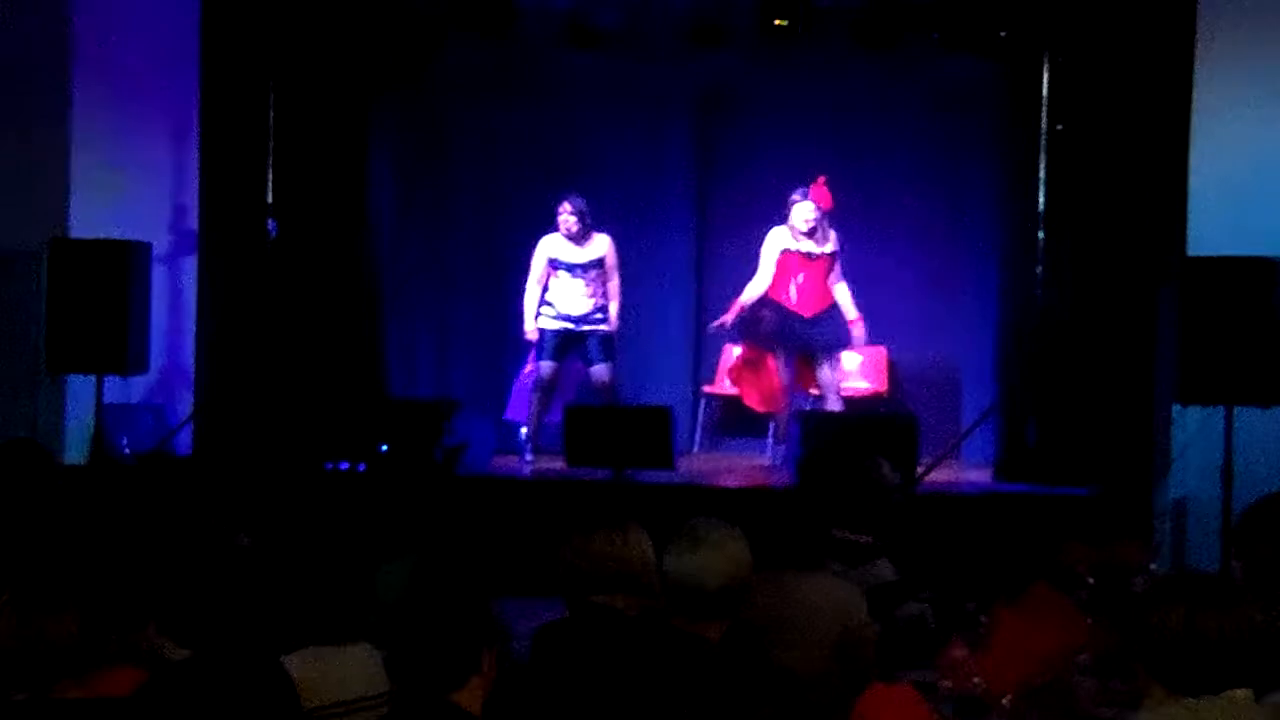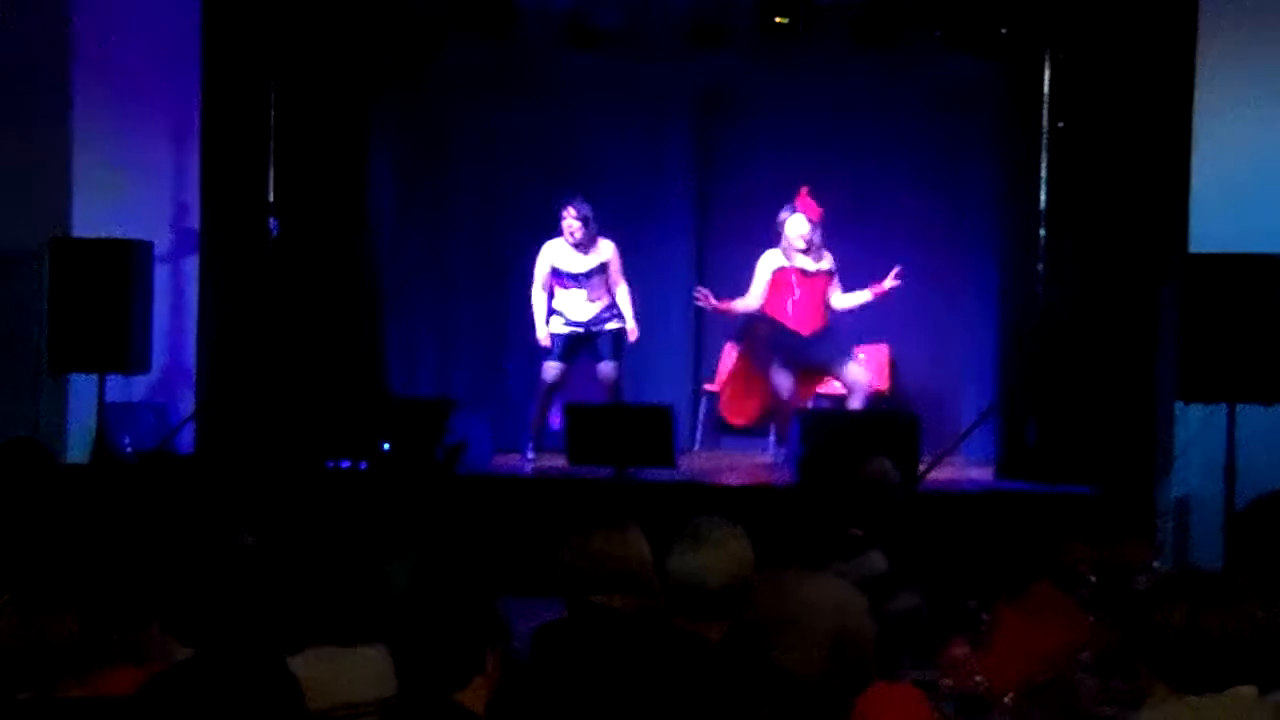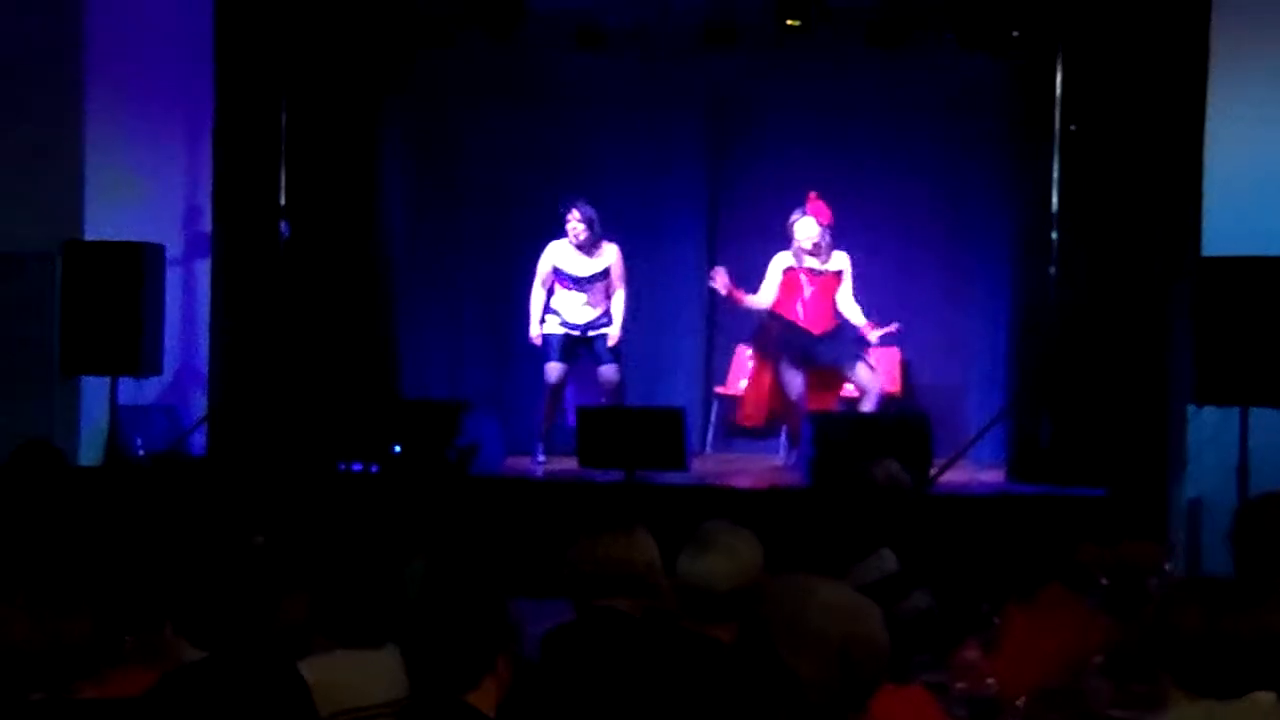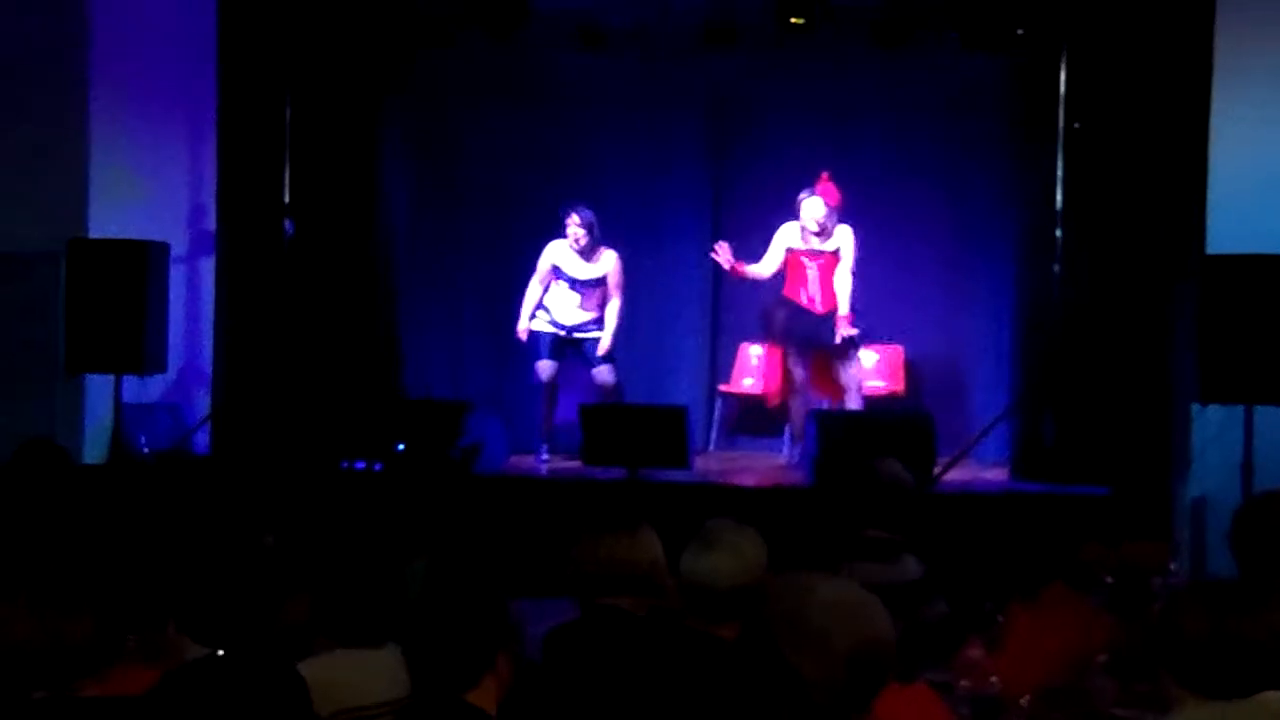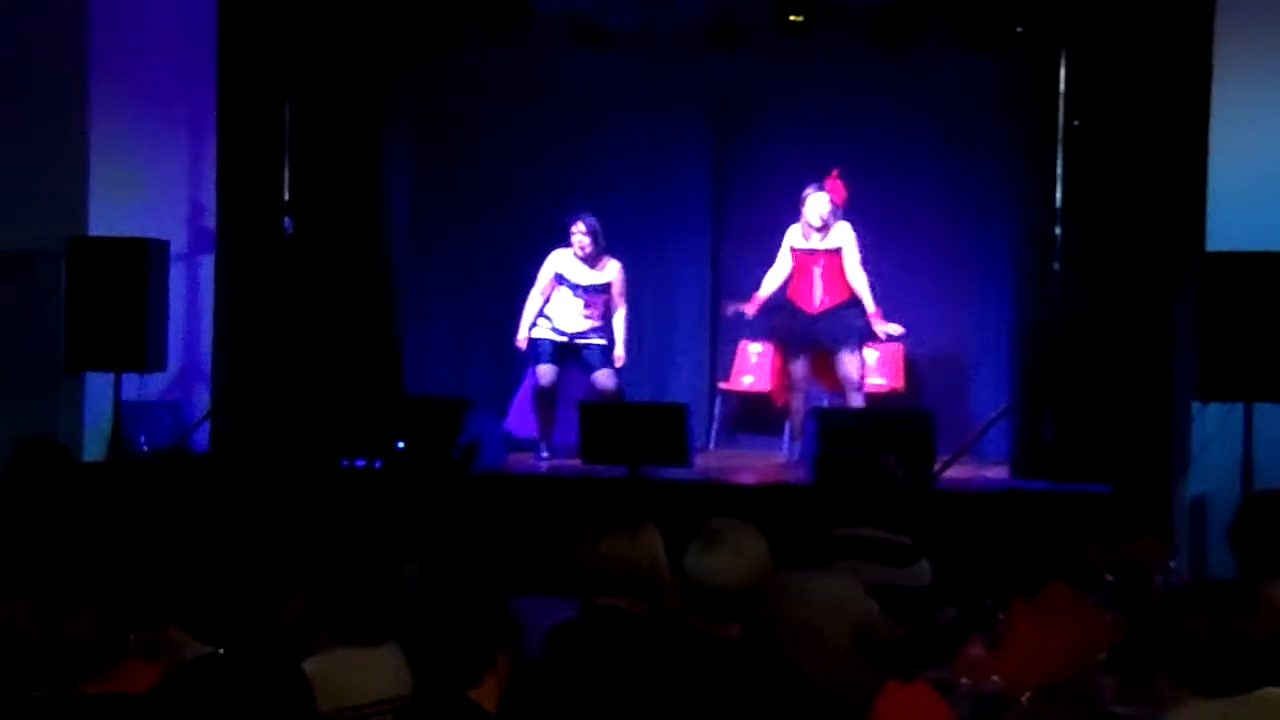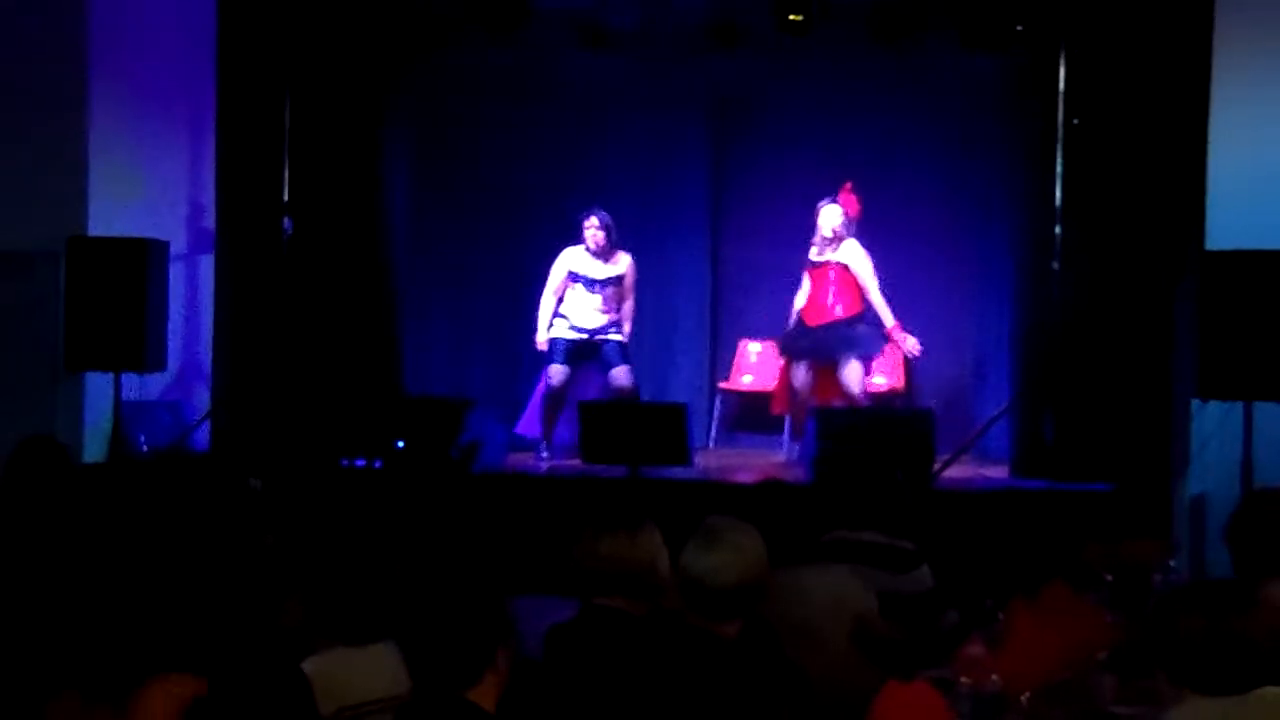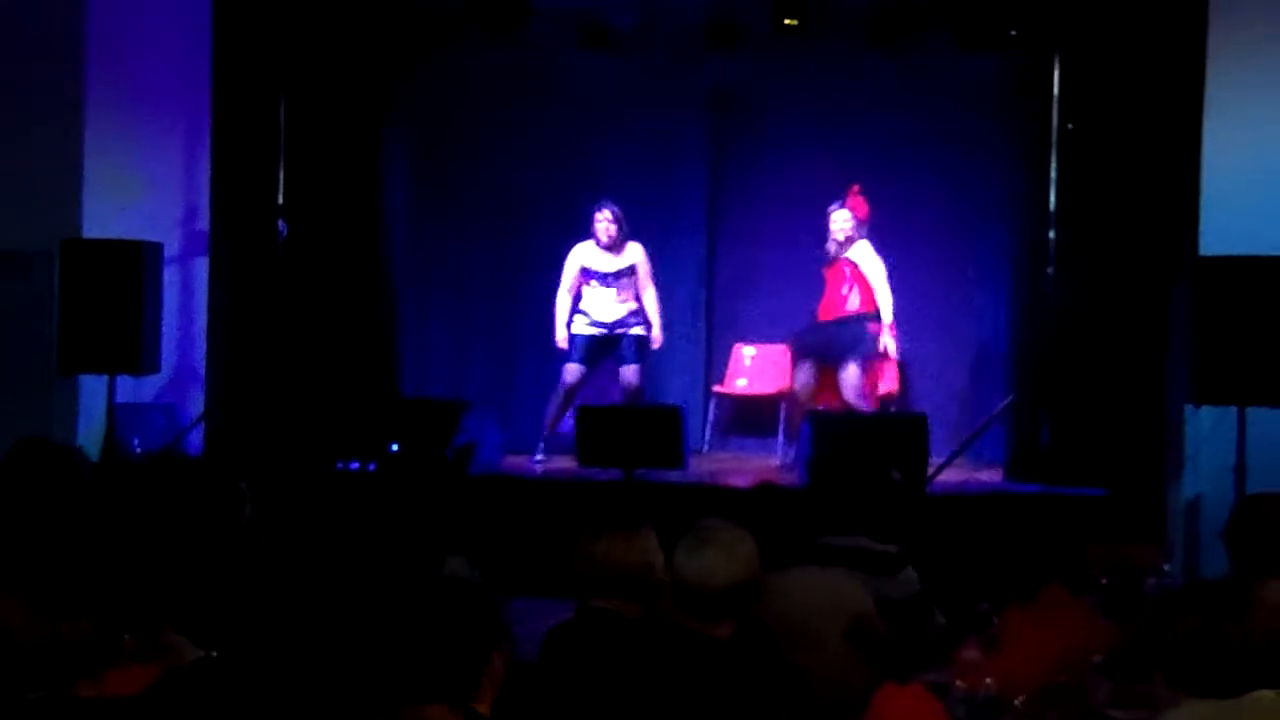
dt=0.3s
person 1, frame 1
left shoulder: (829, 238)
right shoulder: (778, 236)
left elbow: (837, 283)
right elbow: (762, 280)
left wrist: (855, 318)
right wrist: (736, 309)
left hip: (819, 321)
right hip: (783, 320)
left knee: (830, 387)
right knee: (784, 386)
person 1, frame 2
left shoulder: (825, 260)
right shoulder: (771, 259)
left elbow: (837, 300)
right elbow: (752, 302)
left wrist: (877, 290)
right wrist: (719, 305)
left hip: (817, 339)
right hip: (777, 338)
left knee: (861, 383)
right knee: (786, 398)
right ankle: (787, 450)
person 1, frame 3
left shoulder: (840, 260)
right shoulder: (783, 260)
left elbow: (845, 303)
right elbow: (764, 300)
left wrist: (868, 329)
right wrist: (732, 293)
left hip: (828, 338)
right hip: (788, 337)
left knee: (873, 386)
right knee: (796, 398)
person 1, frame 4
left shoulder: (843, 234)
right shoulder: (788, 232)
left elbow: (843, 277)
right elbow: (766, 269)
left wrist: (843, 318)
right wrist: (733, 265)
left hip: (832, 318)
right hip: (797, 316)
left knee: (851, 384)
right knee: (799, 384)
person 1, frame 5
left shoulder: (842, 230)
right shoulder: (795, 232)
left elbow: (855, 274)
right elbow: (779, 271)
left wrist: (874, 315)
right wrist: (756, 301)
left hip: (839, 316)
right hip: (799, 316)
left knee: (851, 381)
right knee: (798, 382)
person 1, frame 6
left shoulder: (851, 249)
right shoulder: (814, 251)
left elbow: (873, 291)
left wrist: (893, 329)
right wrist: (791, 329)
left hip: (846, 330)
right hip: (810, 332)
left knee: (853, 388)
right knee: (799, 386)
person 1, frame 7
left shoulder: (862, 248)
right shoulder: (835, 255)
left elbow: (882, 290)
left wrist: (886, 328)
left hip: (854, 329)
right hip: (826, 329)
left knee: (851, 394)
right knee: (801, 389)
person 2, frame 1
left shoulder: (603, 242)
right shoulder: (549, 243)
left elbow: (612, 281)
right elbow: (534, 283)
left wrist: (614, 315)
right wrist: (529, 319)
left hip: (594, 324)
right hip: (553, 322)
left knee: (604, 381)
right knee: (545, 379)
right ankle: (529, 441)
person 2, frame 2
left shoulder: (606, 248)
right shoulder: (551, 249)
left elbow: (619, 284)
right elbow: (539, 290)
left wrist: (630, 319)
right wrist: (540, 325)
left hip: (605, 325)
right hip: (564, 325)
left knee: (610, 380)
right knee: (549, 380)
right ankle: (532, 441)
person 2, frame 3
left shoulder: (610, 251)
right shoulder: (555, 249)
left elbow: (618, 291)
right elbow: (540, 288)
left wrist: (617, 325)
right wrist: (534, 323)
left hip: (600, 328)
right hip: (560, 326)
left knee: (611, 382)
right knee: (553, 382)
right ankle: (541, 444)
person 2, frame 4
left shoulder: (609, 258)
right shoulder: (555, 249)
left elbow: (614, 299)
right elbow: (537, 284)
left wrist: (608, 334)
right wrist: (524, 318)
left hip: (589, 330)
right hip: (548, 325)
left knee: (608, 382)
right knee: (546, 379)
right ankle: (544, 443)
person 2, frame 5
left shoulder: (612, 267)
right shoulder: (558, 258)
left elbow: (619, 308)
right elbow: (538, 294)
left wrist: (619, 344)
right wrist: (523, 328)
left hip: (590, 337)
right hip: (549, 332)
left knee: (609, 387)
right knee: (544, 383)
right ankle: (544, 442)
person 2, frame 6
left shoulder: (624, 261)
right shoulder: (570, 256)
left elbow: (628, 301)
right elbow: (550, 294)
left wrist: (626, 334)
right wrist: (542, 329)
left hip: (608, 333)
right hip: (568, 330)
left knee: (625, 384)
right knee: (555, 383)
right ankle: (545, 442)
person 2, frame 7
left shoulder: (634, 251)
right shoulder: (581, 251)
left elbow: (647, 290)
right elbow: (566, 292)
left wrist: (656, 325)
right wrist: (560, 328)
left hip: (628, 326)
right hip: (588, 324)
left knee: (631, 383)
right knee: (569, 381)
right ankle: (544, 441)
